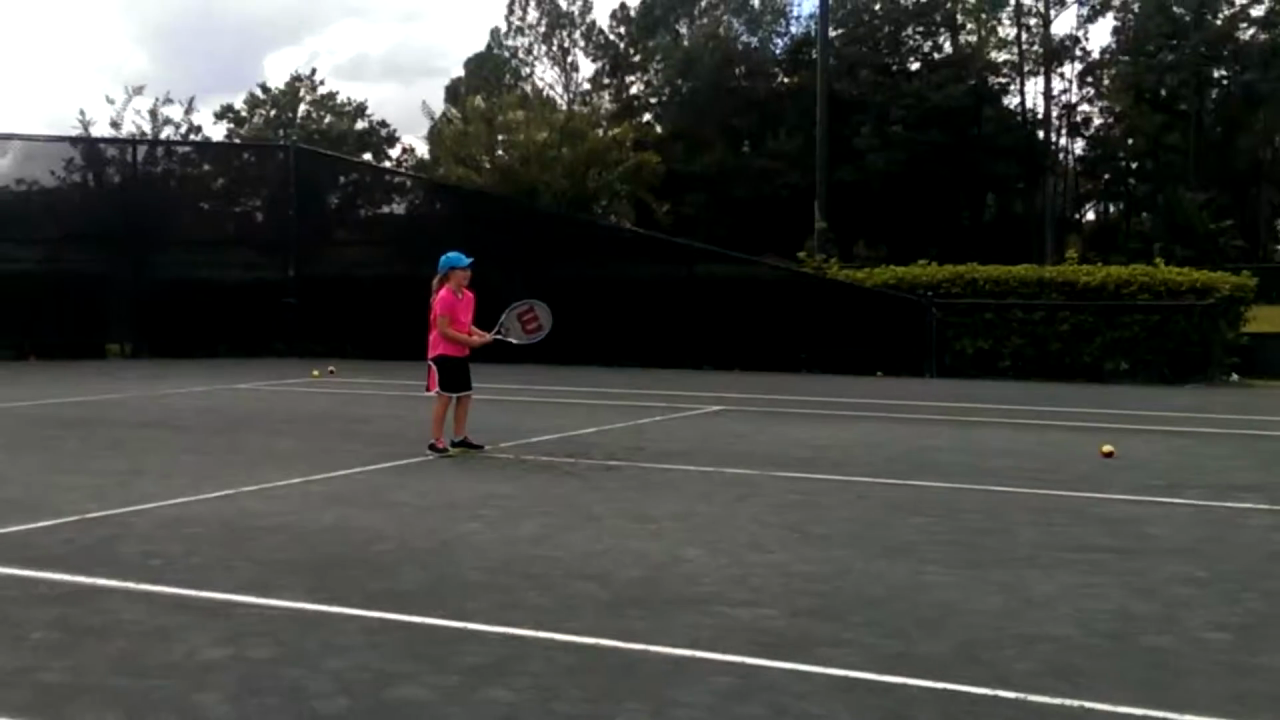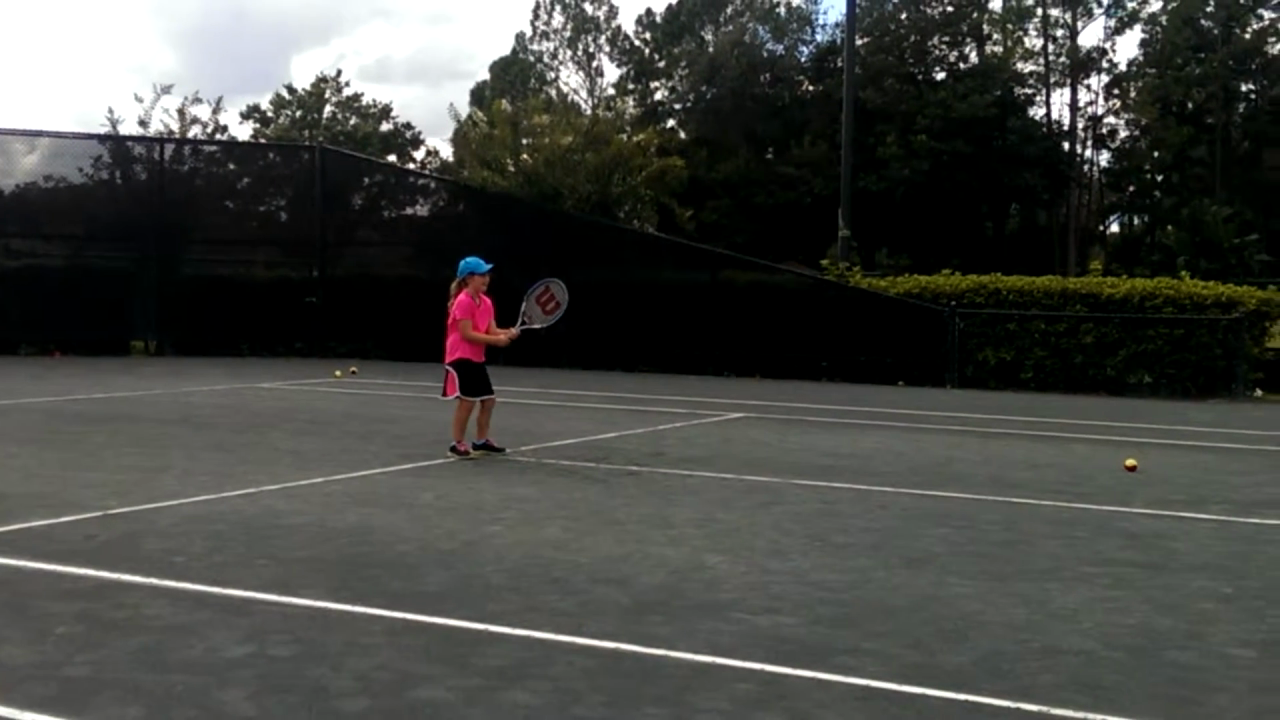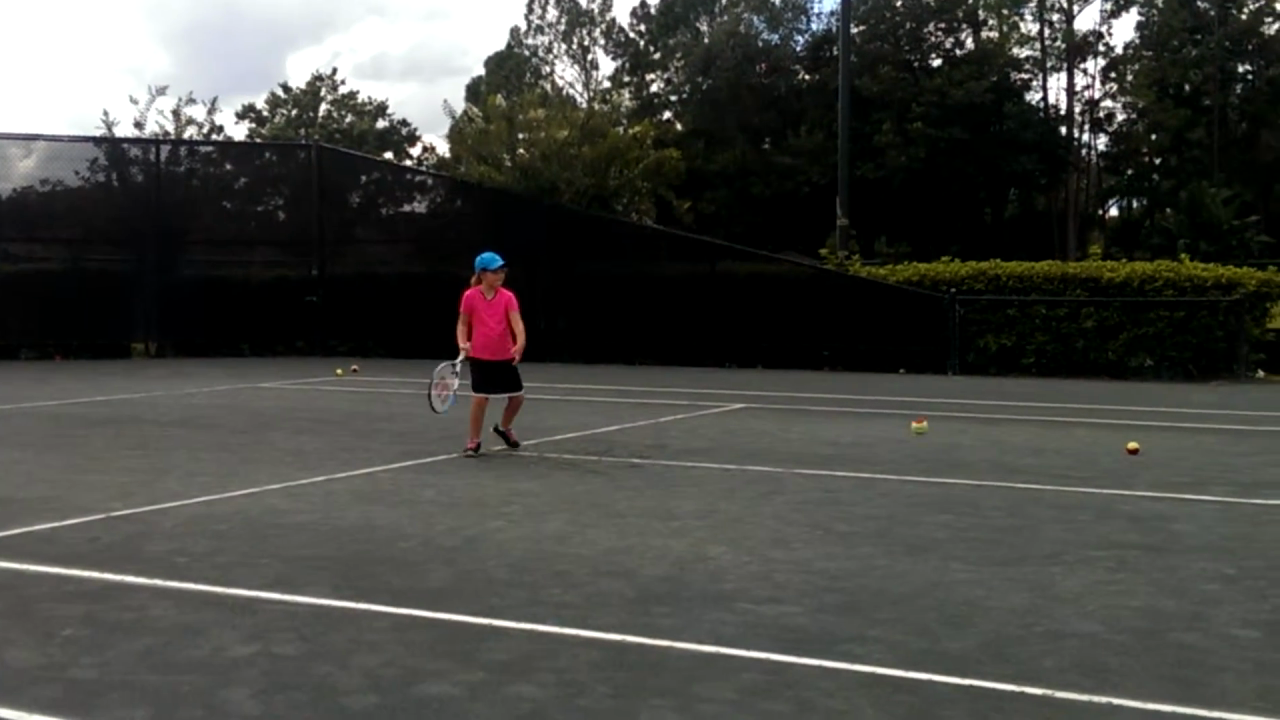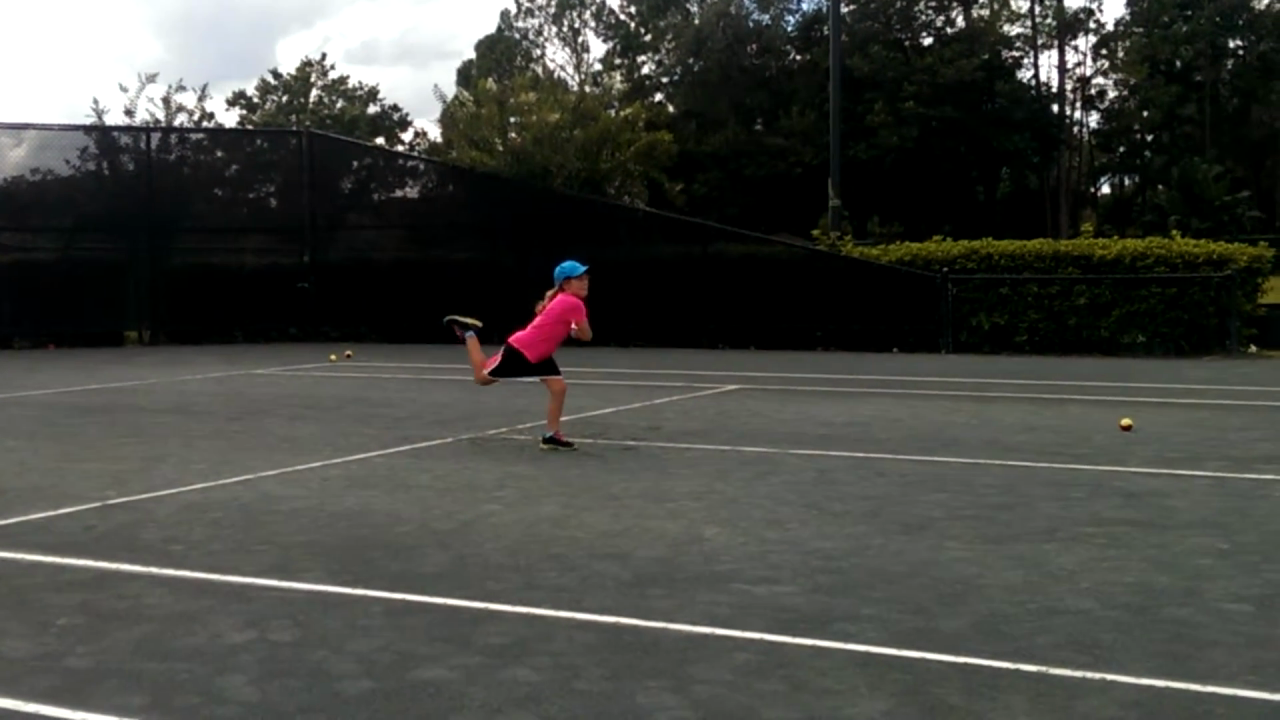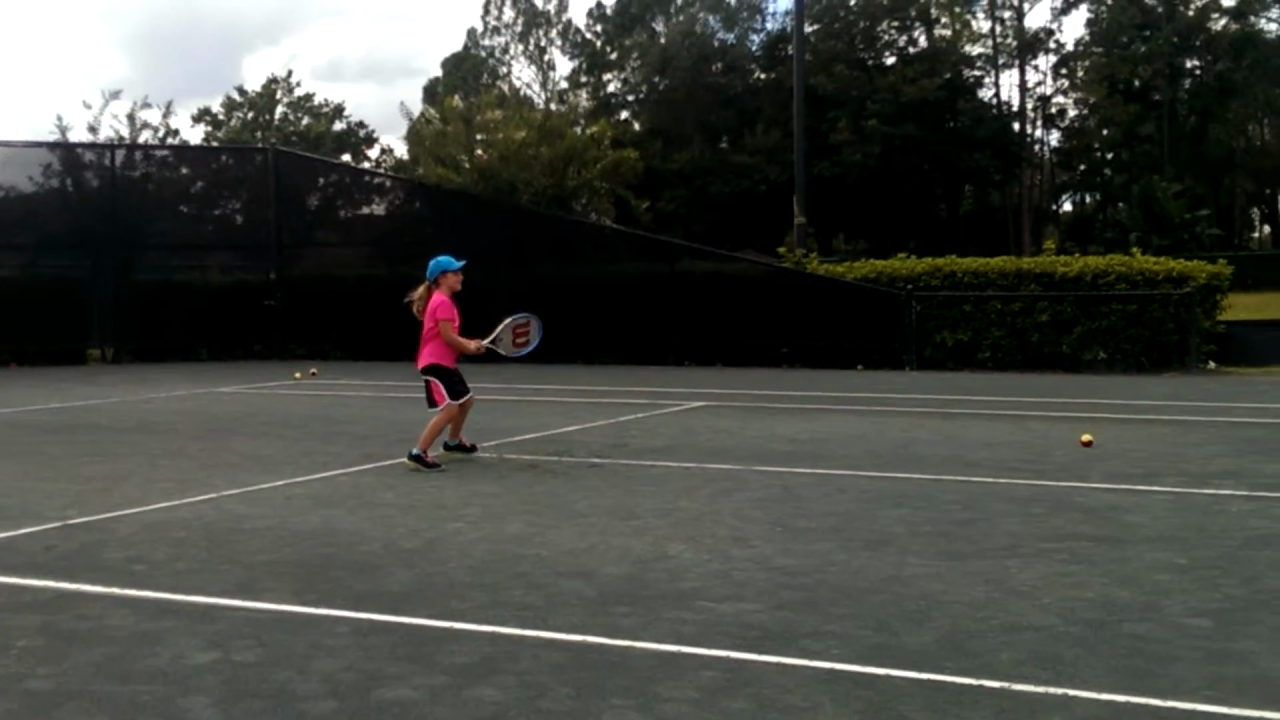
dt=1s
person 1, frame 1
left shoulder: (468, 296)
right shoulder: (444, 297)
right elbow: (443, 330)
left wrist: (481, 335)
right wrist: (470, 341)
left hip: (460, 354)
right hip: (444, 354)
left knee: (464, 396)
right knee: (445, 397)
left ankle: (459, 438)
right ankle: (436, 441)
person 1, frame 2
left shoulder: (486, 302)
right shoulder: (463, 302)
left elbow: (491, 331)
right elbow: (467, 334)
left wrist: (507, 333)
right wrist: (495, 340)
left hip: (477, 359)
right hip: (461, 358)
left knee: (488, 399)
right knee: (467, 401)
left ankle: (481, 441)
right ankle: (457, 443)
person 1, frame 3
left shoulder: (508, 297)
right shoulder: (470, 296)
left elbow: (517, 323)
right elbow: (463, 324)
left wrist: (521, 343)
right wrist: (462, 342)
left hip: (505, 357)
right hip: (480, 357)
left knee: (517, 396)
right knee: (480, 398)
left ankle: (504, 428)
right ankle: (474, 441)
person 1, frame 4
left shoulder: (562, 301)
right shoulder: (574, 304)
right elbow: (586, 336)
right wrist: (575, 331)
left hip: (539, 354)
right hip: (520, 350)
left knee: (559, 387)
right knee: (482, 377)
left ankle: (552, 435)
right ankle: (468, 332)
person 1, frame 5
left shoulder: (442, 301)
right shoulder: (443, 302)
right elbow: (447, 337)
left wrist: (469, 343)
right wrist: (469, 349)
left hip: (446, 364)
right hip: (436, 365)
left knee: (466, 401)
right knee: (449, 410)
left ankle: (453, 442)
right ankle: (418, 453)
